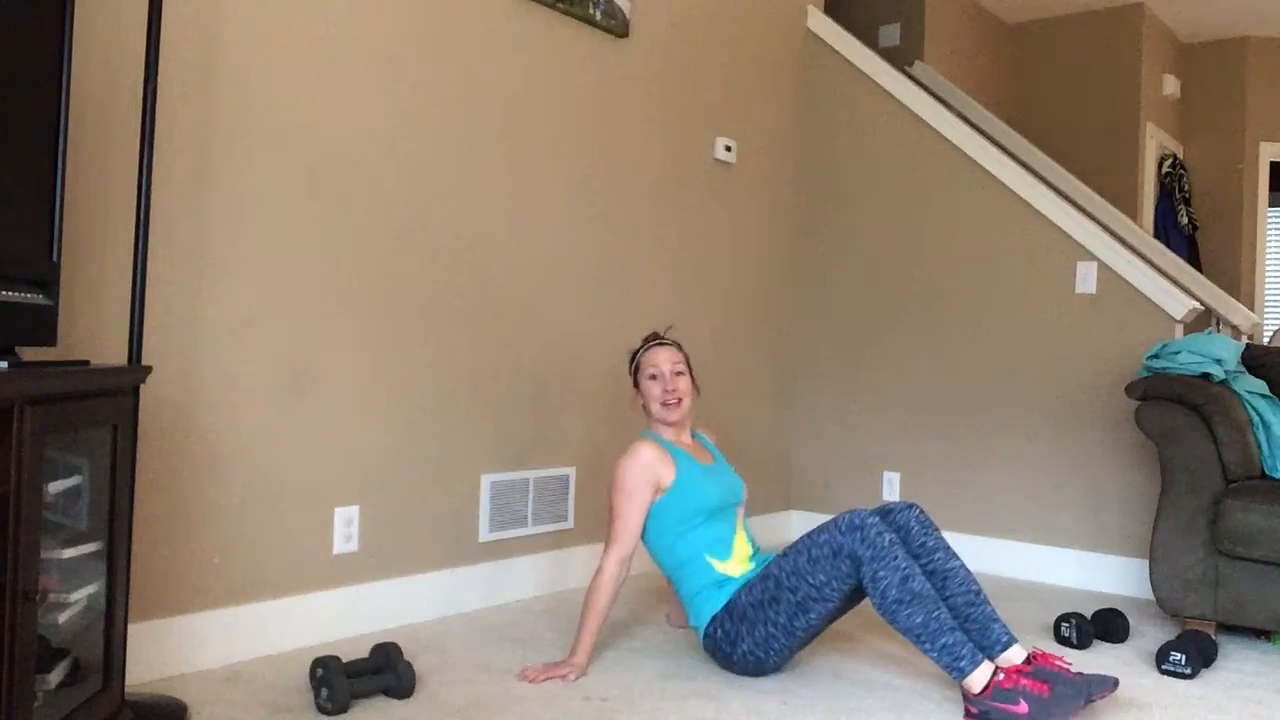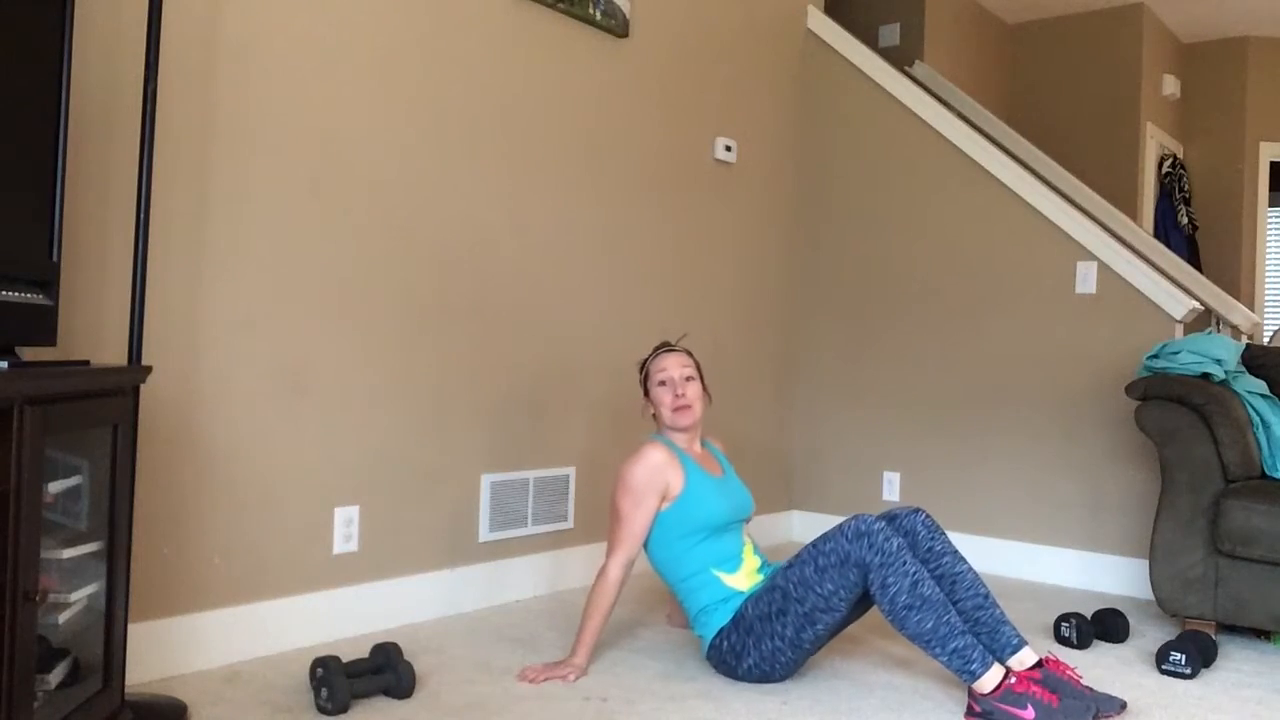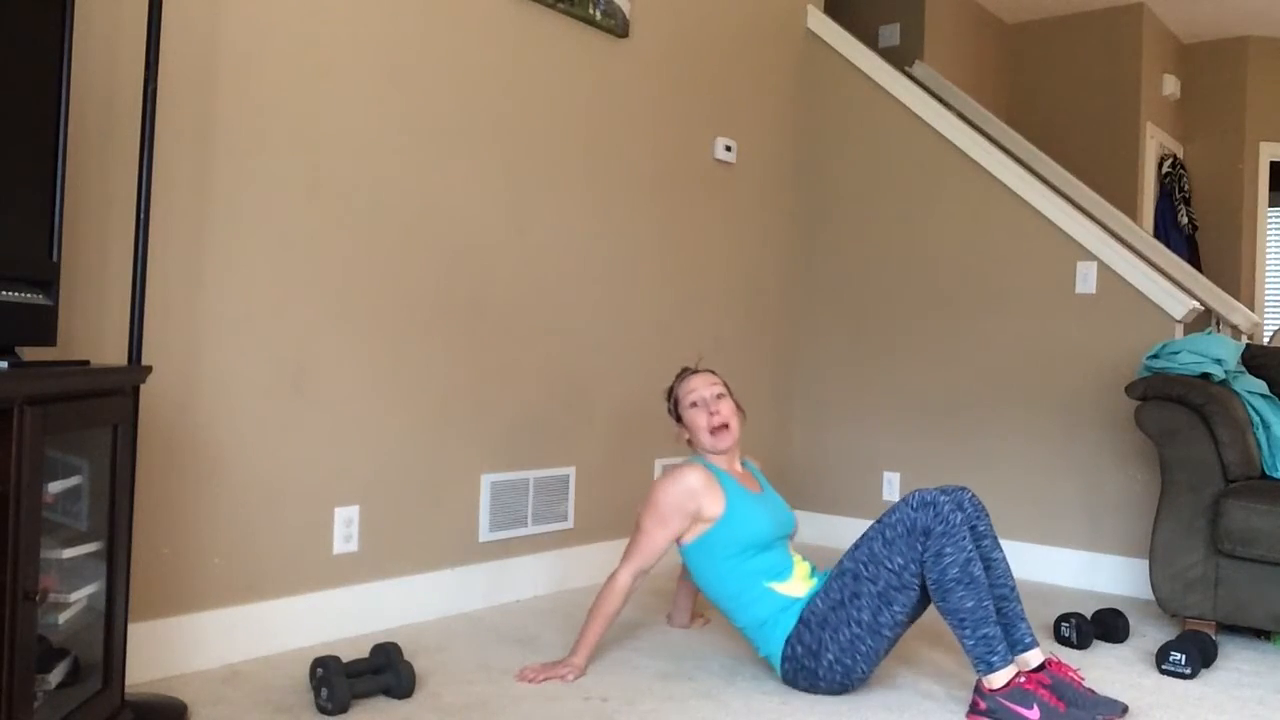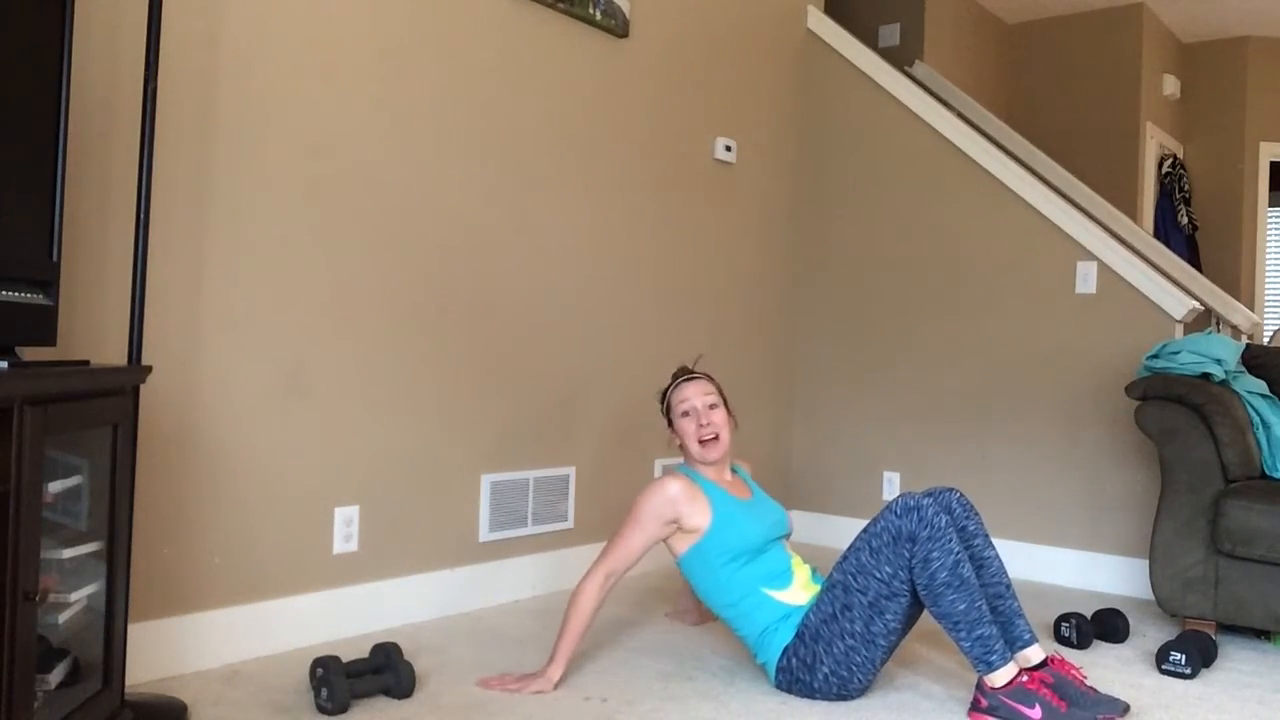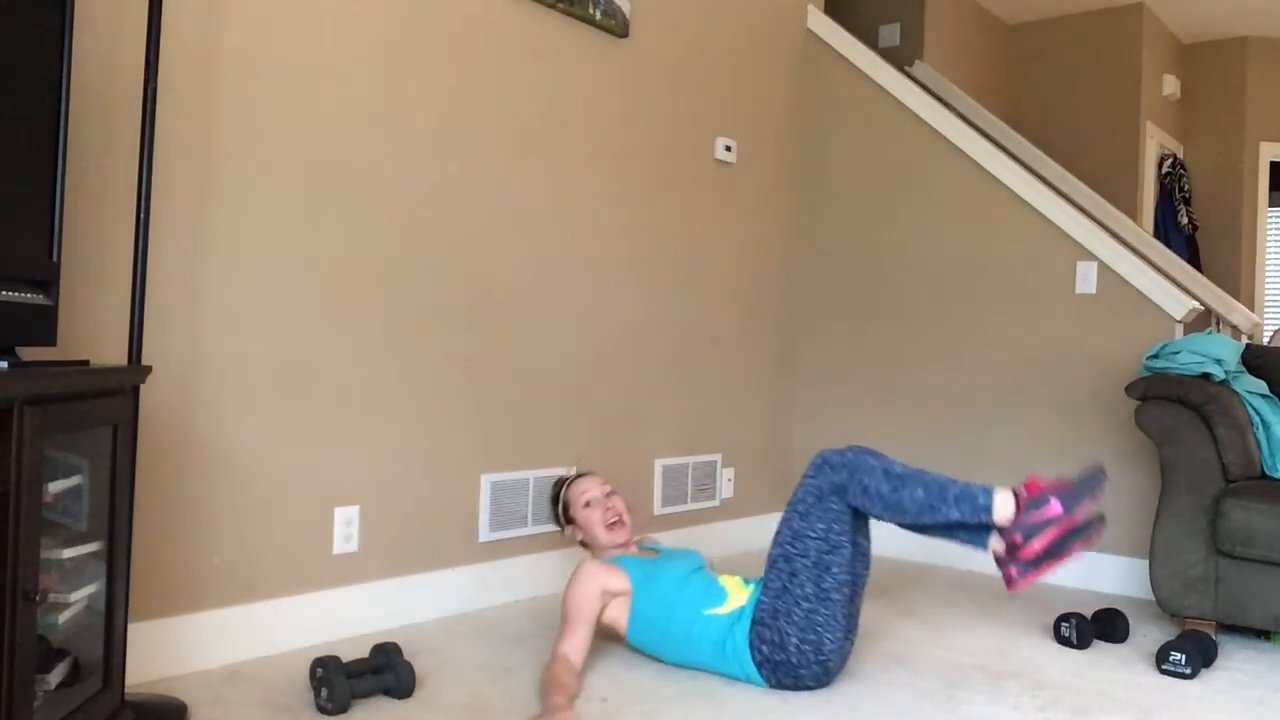
dt=1s
person 1, frame 1
left shoulder: (704, 443)
right shoulder: (644, 459)
right elbow: (615, 560)
right wrist: (578, 659)
left hip: (767, 604)
right hip: (737, 630)
left knee: (904, 517)
right knee: (859, 532)
left ankle: (1013, 661)
person 1, frame 2
left shoulder: (714, 452)
right shoulder: (652, 464)
right elbow: (616, 564)
left wrist: (690, 602)
right wrist: (577, 660)
left hip: (773, 607)
right hip: (742, 640)
left knee: (912, 524)
right knee: (866, 537)
left ankle: (1023, 664)
person 1, frame 3
left shoulder: (748, 471)
right shoulder: (686, 483)
right elbow: (627, 571)
left wrist: (682, 613)
right wrist: (575, 660)
left hip: (824, 611)
right hip: (813, 649)
left knee: (959, 504)
right knee: (929, 512)
left ankle: (1031, 663)
person 1, frame 4
left shoulder: (741, 475)
right shoulder: (673, 493)
right elbow: (602, 575)
left hip: (832, 628)
right hip: (808, 659)
left knee: (947, 505)
right knee: (915, 517)
left ankle: (1030, 661)
person 1, frame 5
left shoulder: (656, 556)
right shoulder: (594, 576)
right elbow: (566, 655)
left hip: (805, 634)
right hip: (781, 647)
left knee: (852, 467)
right knee: (836, 471)
left ankle: (1007, 544)
right ankle: (1013, 514)
